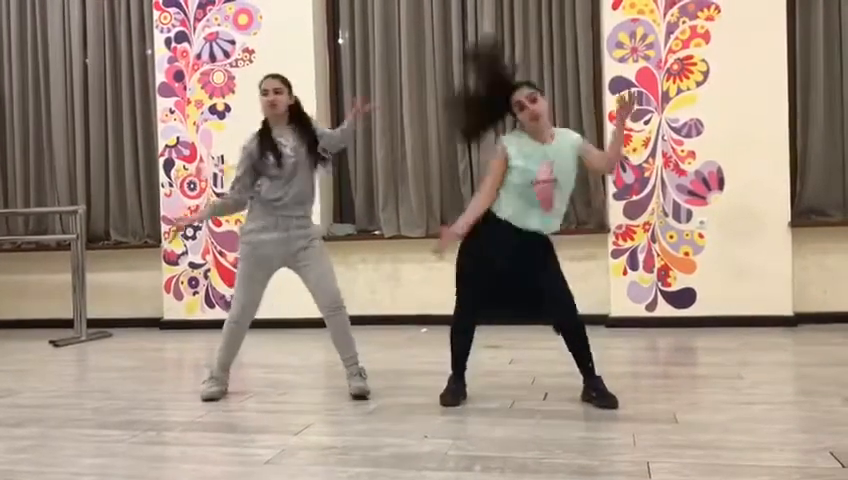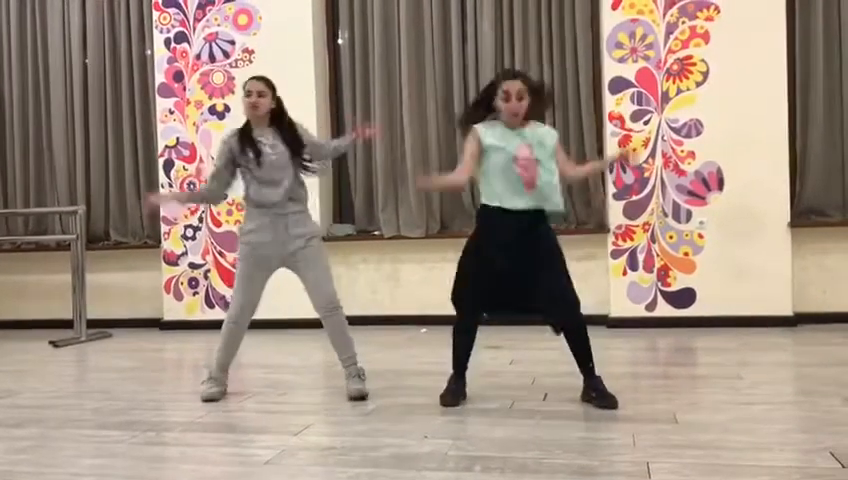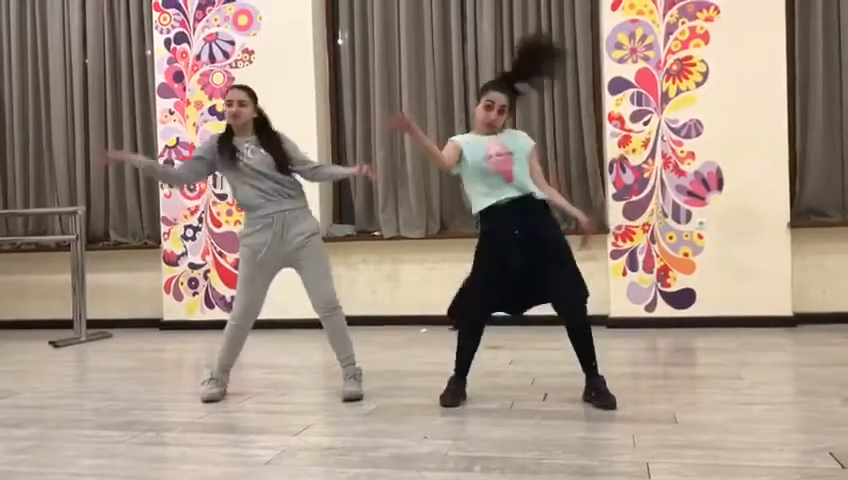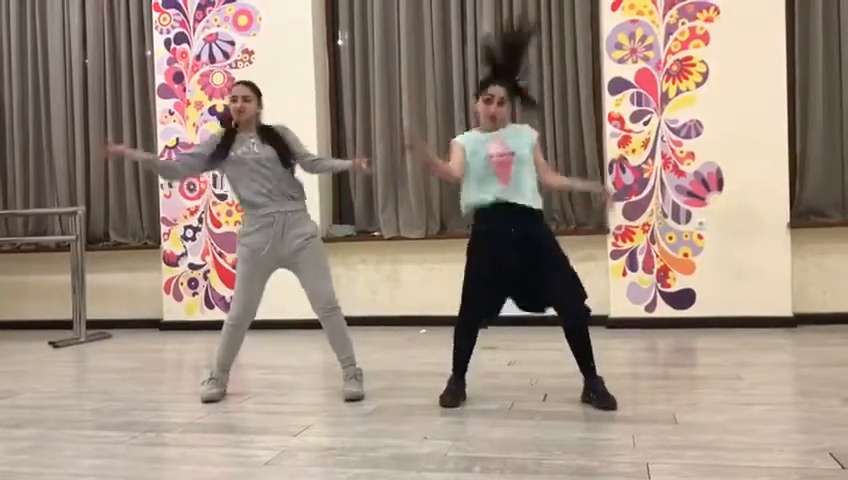
dt=0.1s
person 1, frame 1
left shoulder: (572, 141)
right shoulder: (508, 148)
left elbow: (606, 165)
right elbow: (485, 195)
left wrist: (620, 127)
right wrist: (459, 228)
left hip: (535, 242)
right hip: (493, 239)
left knee: (564, 313)
right knee: (468, 308)
left ankle: (592, 383)
right ankle: (457, 379)
person 1, frame 2
left shoulder: (545, 135)
right shoulder: (482, 132)
left elbow: (570, 172)
right elbow: (464, 174)
left wrist: (608, 162)
right wrist: (437, 182)
left hip: (537, 230)
right hip: (495, 229)
left knee: (566, 307)
right knee: (469, 307)
left ankle: (592, 383)
right ankle: (457, 381)
person 1, frame 3
left shoulder: (522, 141)
right shoulder: (461, 143)
left elbow: (541, 184)
right elbow: (443, 161)
left wrist: (574, 211)
right wrist: (414, 132)
left hip: (537, 223)
right hip: (497, 228)
left knee: (571, 303)
right knee: (473, 308)
left ankle: (594, 382)
right ankle: (458, 381)
person 1, frame 4
left shoulder: (525, 135)
right shoulder: (465, 142)
left elbow: (548, 177)
right elbow: (453, 174)
left wrist: (591, 186)
right wrist: (425, 155)
left hip: (530, 226)
right hip: (490, 228)
left knee: (571, 303)
right knee: (473, 309)
left ankle: (592, 381)
right ankle: (457, 380)
person 2, frame 1
left shoulder: (305, 127)
right shoulder: (255, 144)
left elbow: (333, 143)
right elbow: (238, 197)
left wrist: (352, 120)
right wrist: (203, 213)
left hip: (302, 231)
right hip: (261, 233)
left knee: (332, 303)
right knee: (242, 311)
left ankle: (355, 372)
right ankle: (218, 375)
person 2, frame 2
left shoulder: (290, 131)
right shoulder: (235, 142)
left elbow: (321, 152)
right elbow: (215, 191)
left wrist: (352, 139)
right wrist: (176, 196)
left hip: (300, 230)
right hip: (259, 233)
left knee: (328, 303)
right knee: (240, 311)
left ankle: (353, 373)
right ankle: (217, 376)
person 2, frame 3
left shoulder: (274, 138)
right shoulder: (217, 147)
left elbow: (310, 170)
right elbow: (180, 176)
left wrist: (350, 172)
right wrist: (137, 160)
left hip: (300, 227)
right hip: (260, 236)
left knee: (327, 304)
right knee: (243, 313)
left ankle: (351, 373)
right ankle: (218, 377)
person 2, frame 4
left shoulder: (279, 134)
right shoulder: (219, 145)
left elbow: (310, 162)
right elbow: (177, 169)
left wrist: (348, 165)
right wrist: (136, 155)
left hip: (299, 229)
right hip: (257, 235)
left knee: (327, 305)
right knee: (240, 313)
left ankle: (351, 373)
right ankle: (218, 377)
